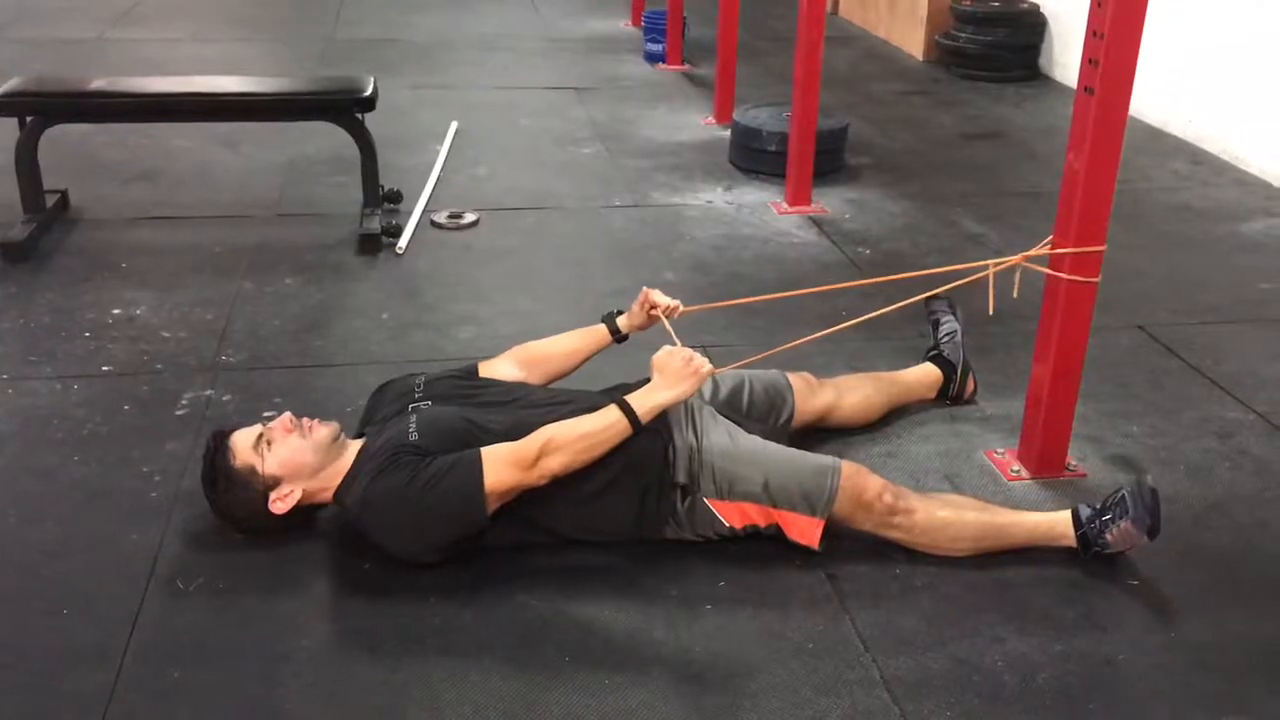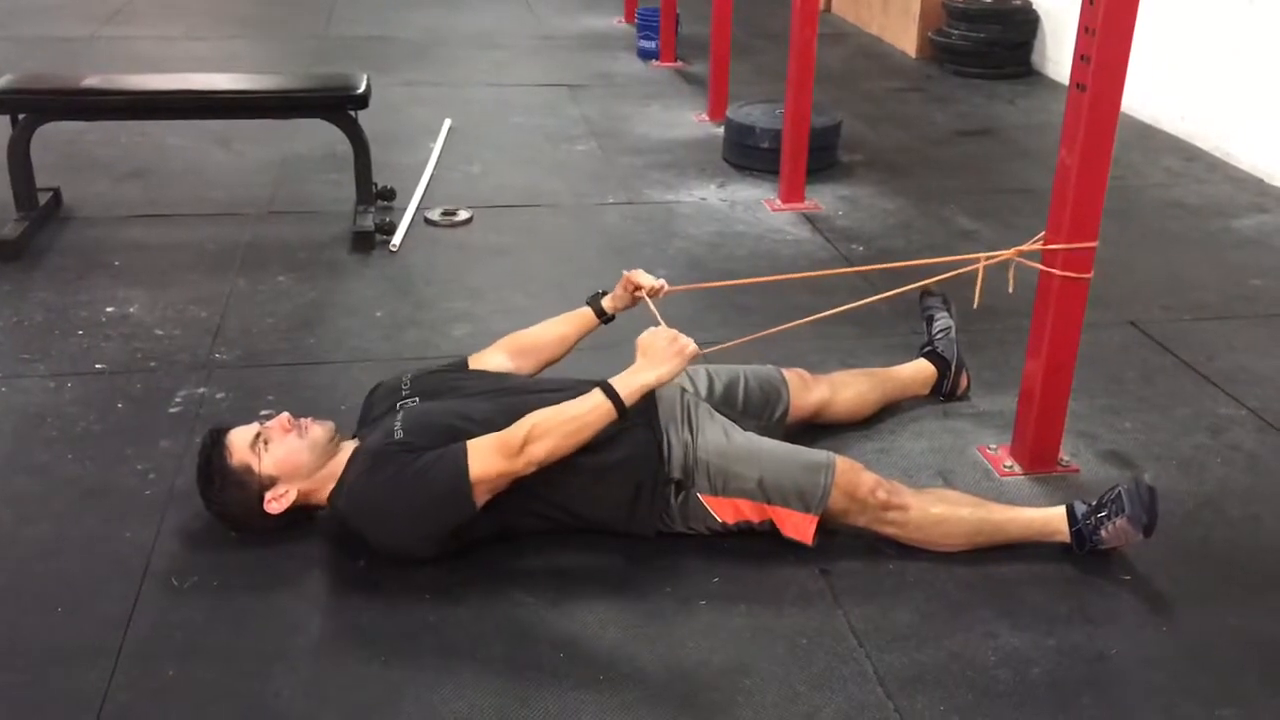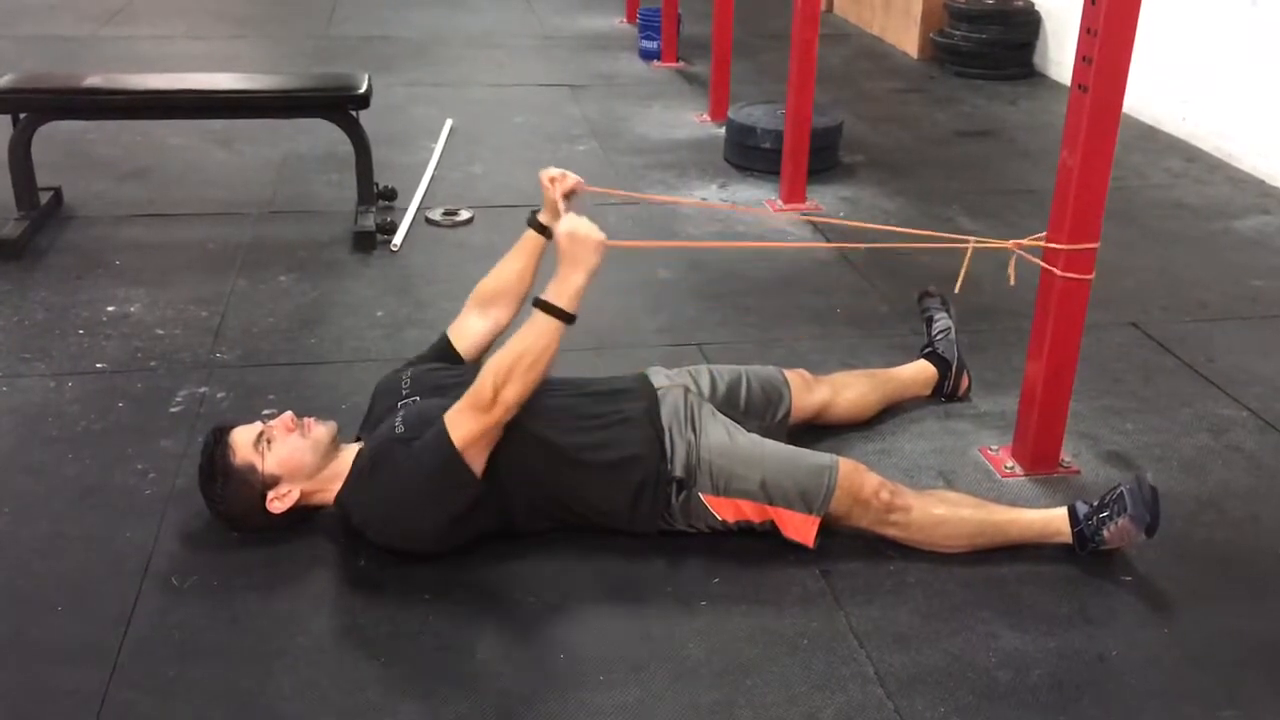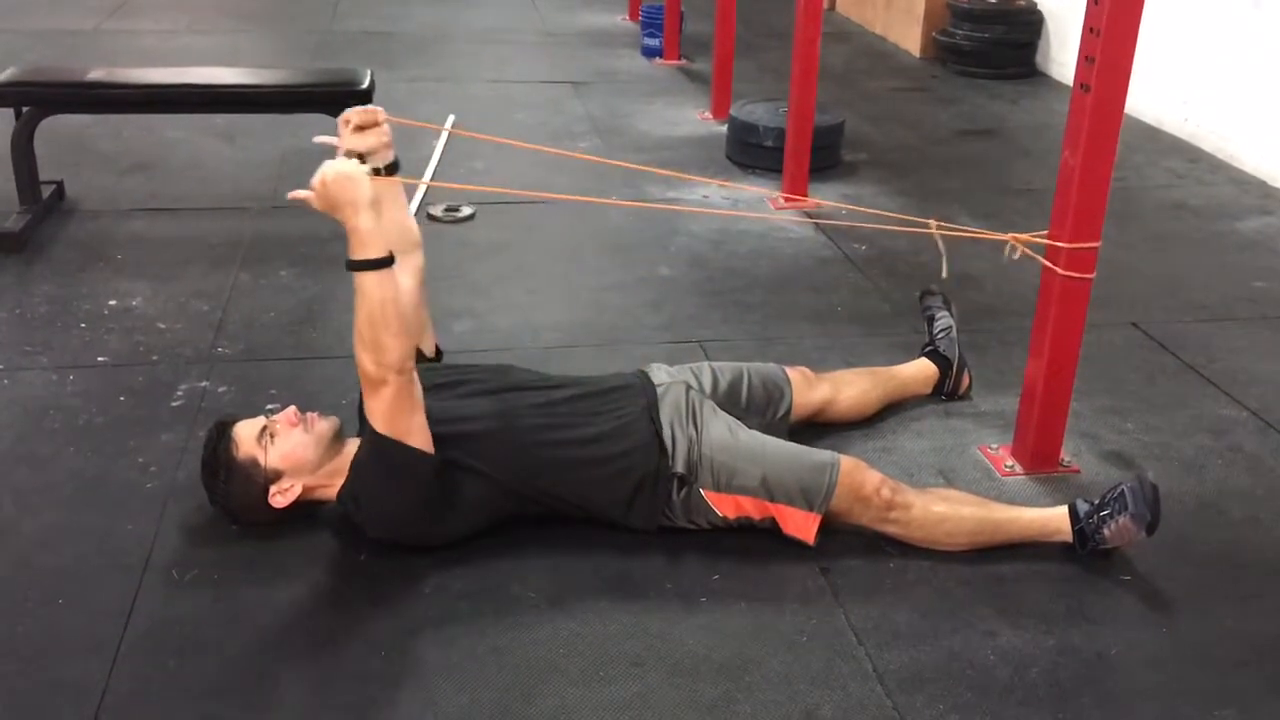
dt=0.7s
person 1, frame 1
left shoulder: (389, 405)
right shoulder: (391, 504)
left elbow: (514, 369)
right elbow: (537, 464)
left wrist: (623, 325)
right wrist: (653, 394)
left hip: (650, 412)
right hip: (670, 476)
left knee: (812, 393)
right knee: (878, 501)
left ankle: (940, 374)
right ankle: (1079, 529)
person 1, frame 2
left shoulder: (383, 406)
right shoulder: (384, 503)
left elbow: (503, 360)
right elbow: (522, 453)
left wrist: (605, 305)
right wrist: (637, 377)
left hip: (647, 406)
right hip: (662, 473)
left knee: (807, 390)
right knee: (872, 499)
left ankle: (932, 372)
right ankle: (1073, 527)
person 1, frame 3
left shoulder: (393, 400)
right shoulder: (391, 503)
left elbow: (485, 315)
right elbow: (494, 410)
left wrist: (544, 224)
right wrist: (571, 280)
left hip: (647, 398)
right hip: (667, 472)
left knee: (808, 388)
right knee: (875, 500)
left ankle: (934, 371)
right ankle: (1074, 526)
person 1, frame 4
left shoulder: (374, 422)
right shoulder: (388, 504)
left elbow: (404, 277)
right elbow: (389, 369)
left wrist: (378, 169)
right wrist: (358, 219)
left hip: (648, 395)
right hip: (665, 468)
left knee: (810, 388)
right knee: (876, 500)
left ankle: (935, 371)
right ankle: (1073, 524)
